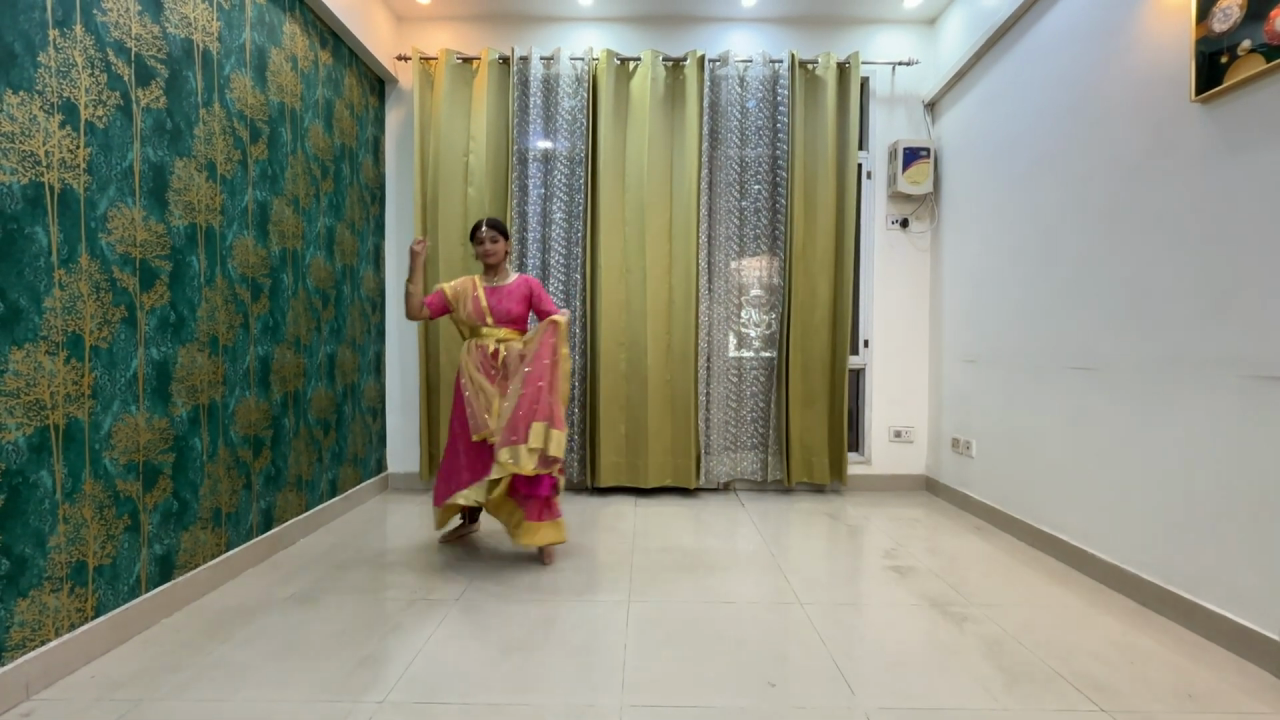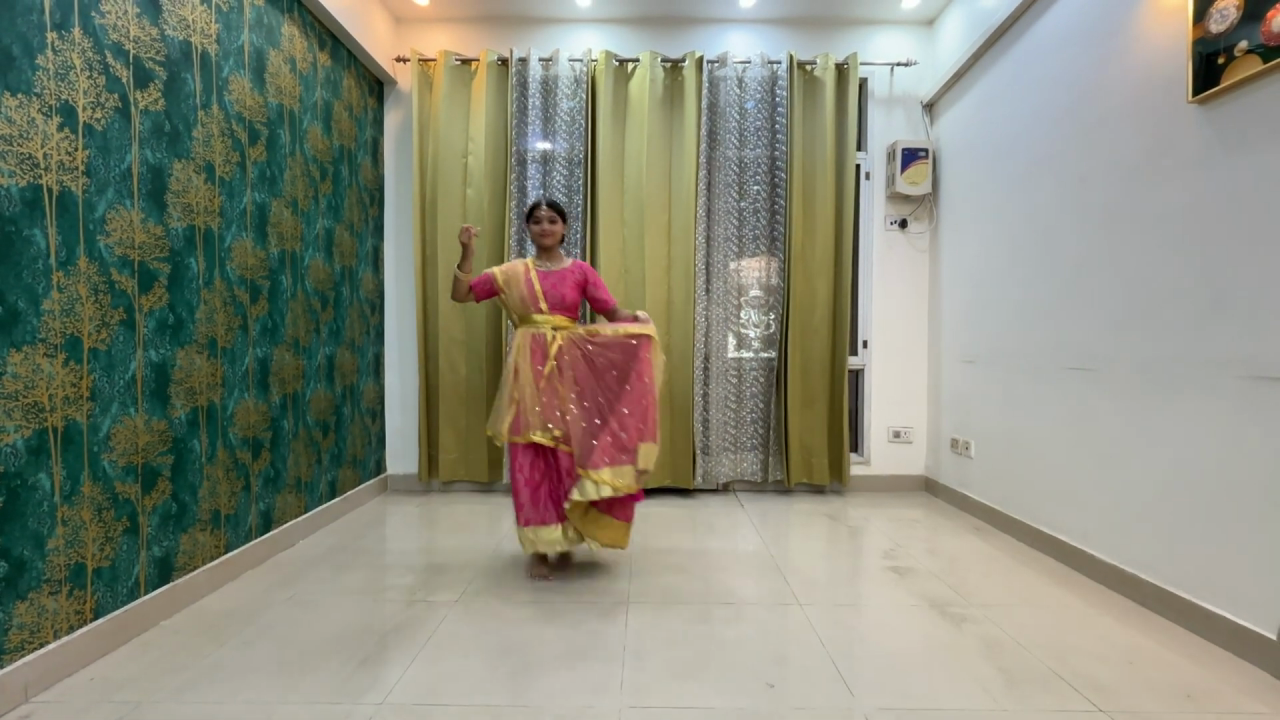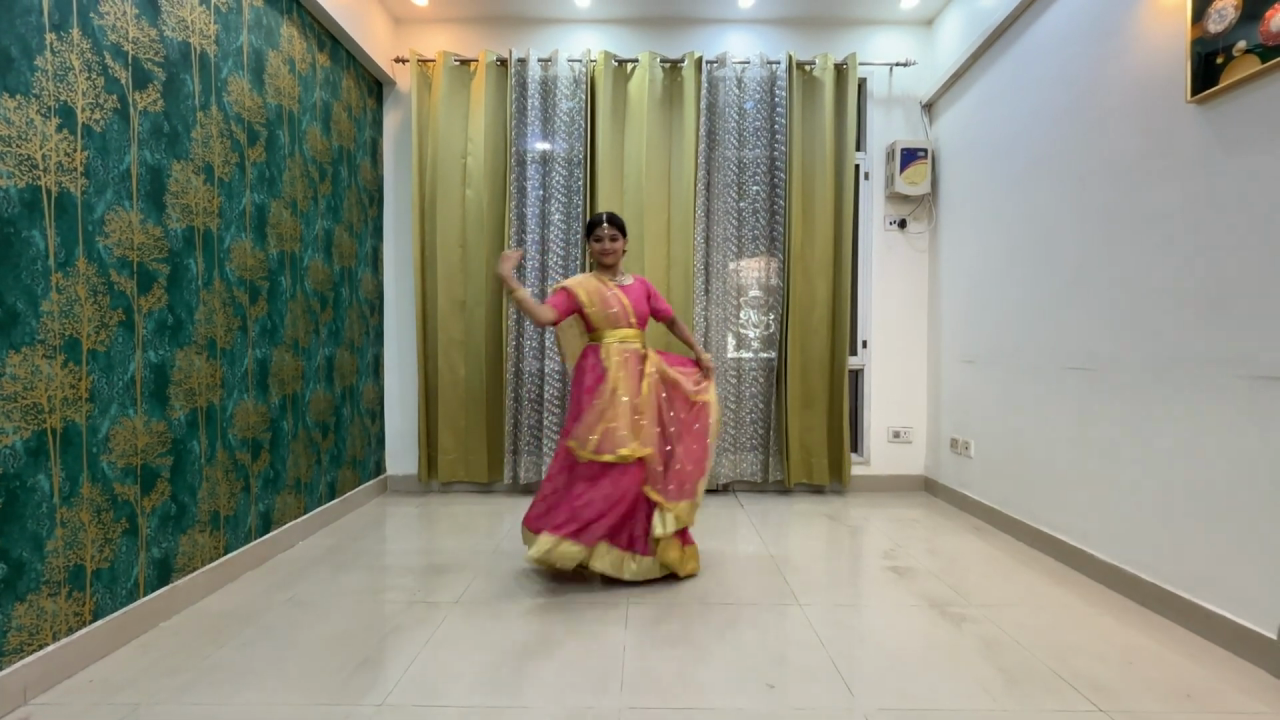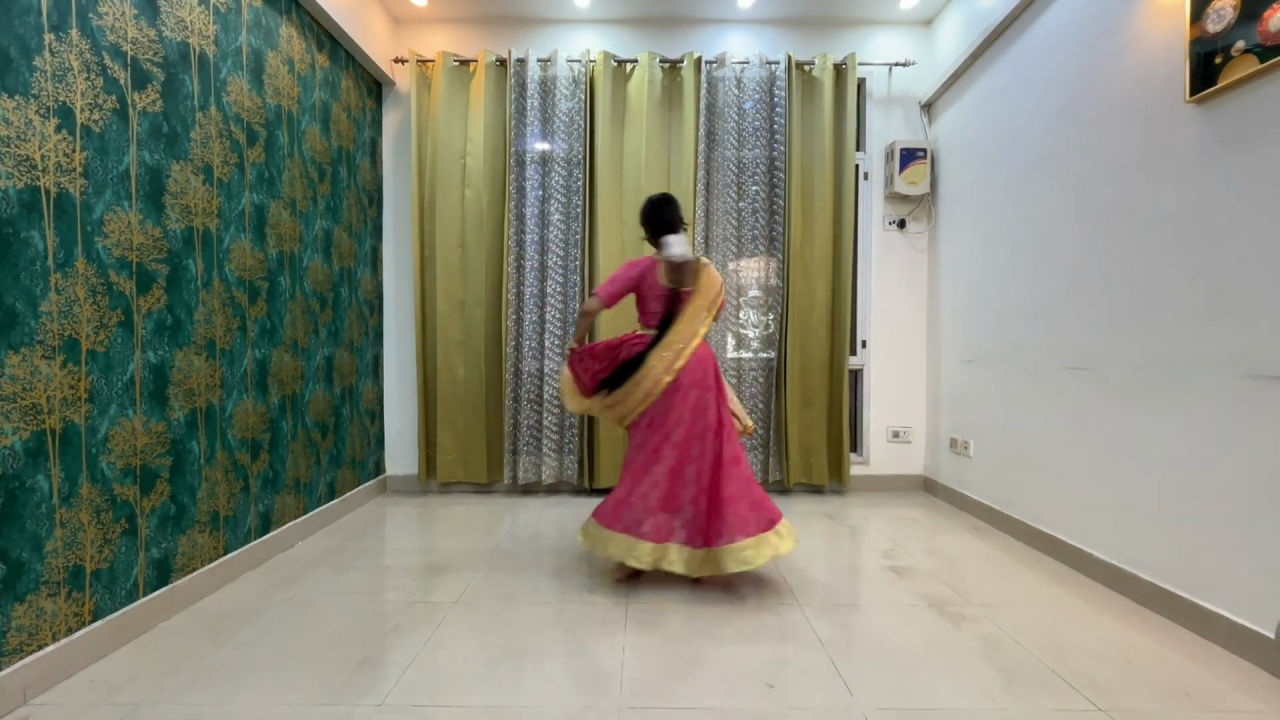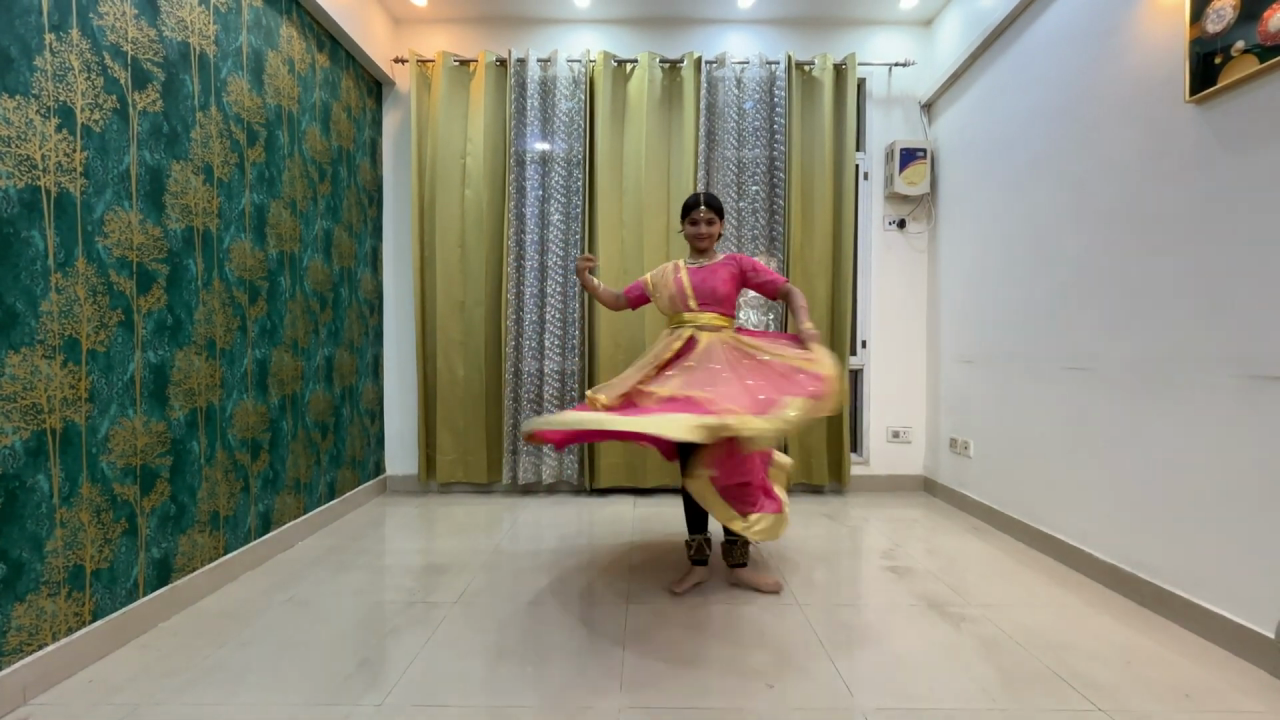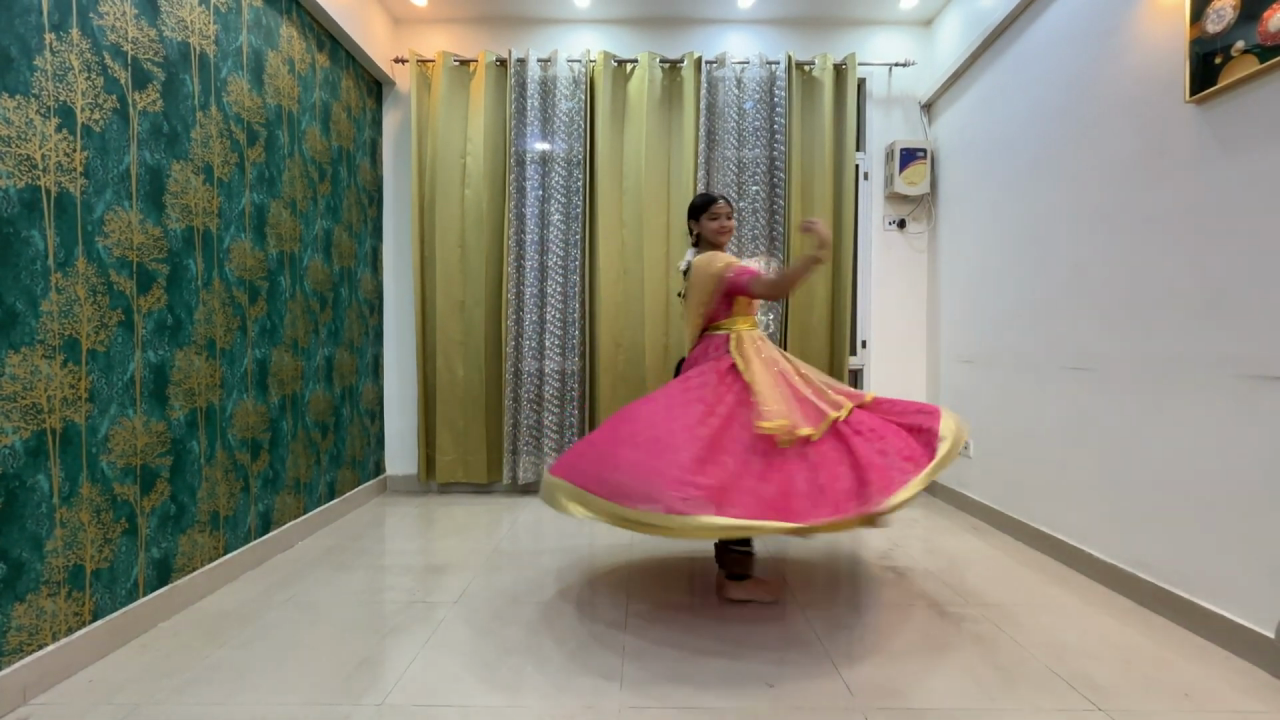
dt=0.4s
person 1, frame 1
left shoulder: (527, 285)
right shoulder: (460, 288)
left elbow: (554, 320)
right elbow: (414, 312)
left wrist: (559, 322)
right wrist: (416, 265)
left hip: (516, 372)
right hip: (477, 372)
left knee: (521, 446)
right knee: (478, 445)
left ankle: (537, 533)
right ankle: (469, 518)
person 1, frame 2
left shoulder: (581, 271)
right shoulder: (512, 273)
left elbow: (611, 312)
right elbow: (461, 294)
left wrist: (635, 318)
right wrist: (467, 253)
left hip: (570, 363)
right hip: (527, 364)
left knee: (572, 445)
right knee: (531, 451)
left ankle: (569, 532)
right ankle: (542, 546)
person 1, frame 3
left shoulder: (640, 284)
right shoulder: (578, 286)
left elbow: (670, 319)
right elbow: (541, 317)
left wrist: (699, 353)
right wrist: (509, 280)
left hip: (643, 378)
right hip: (602, 377)
left knee: (642, 467)
right knee: (609, 464)
left ankle: (638, 550)
right ankle: (568, 544)
person 1, frame 4
left shoulder: (638, 269)
right shoulder: (707, 269)
left elbow: (589, 309)
right elbow: (715, 307)
left wrist: (580, 346)
left hip: (659, 366)
right hip: (698, 366)
left knee: (657, 462)
right knee: (703, 459)
left ankle: (637, 555)
right ankle: (715, 552)
person 1, frame 5
left shoulder: (738, 266)
right shoulder: (667, 273)
left elbow: (789, 291)
right elbow: (613, 301)
left wrist: (802, 325)
right wrist: (585, 277)
left hip: (727, 361)
right hip: (678, 362)
left knee: (730, 464)
right knee: (692, 463)
left ankle: (738, 564)
right ankle: (698, 561)
person 1, frame 6
left shoulder: (700, 268)
right shoulder: (719, 266)
right elbow: (767, 285)
right wrist: (816, 252)
left hip: (711, 362)
right hip: (730, 364)
left knee: (735, 463)
right knee: (751, 462)
left ankle: (731, 567)
right ankle: (736, 575)
